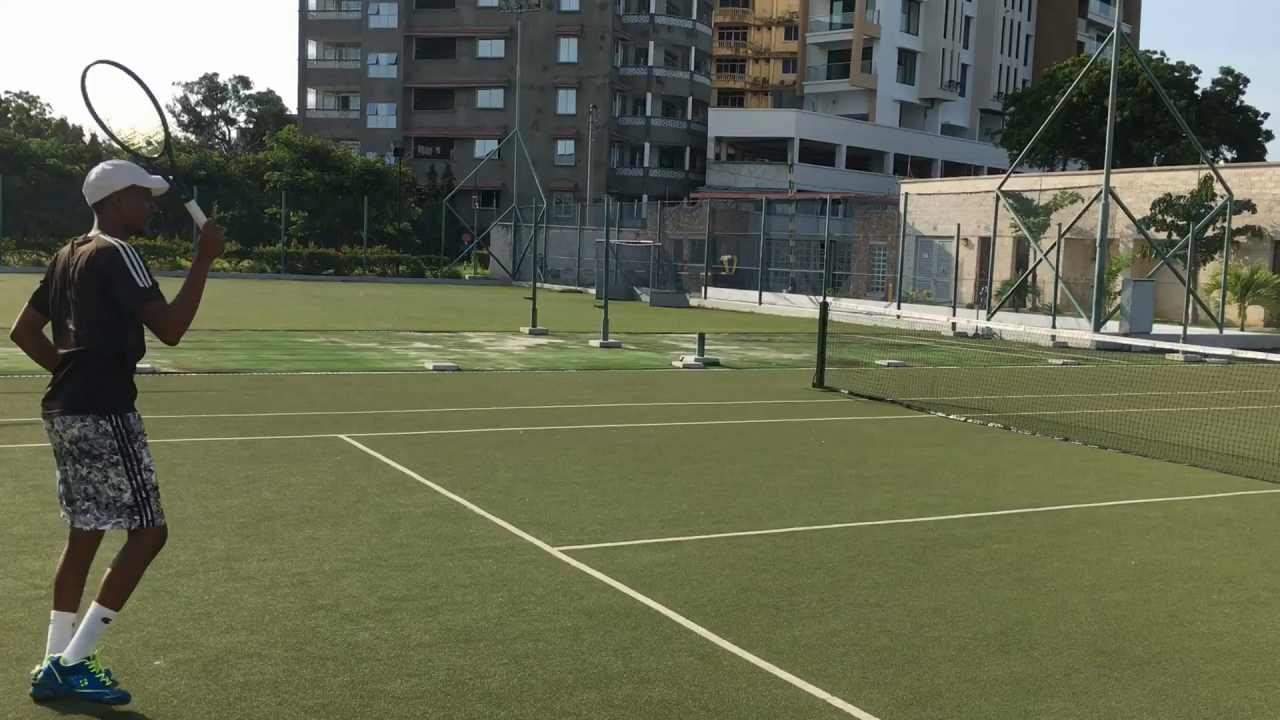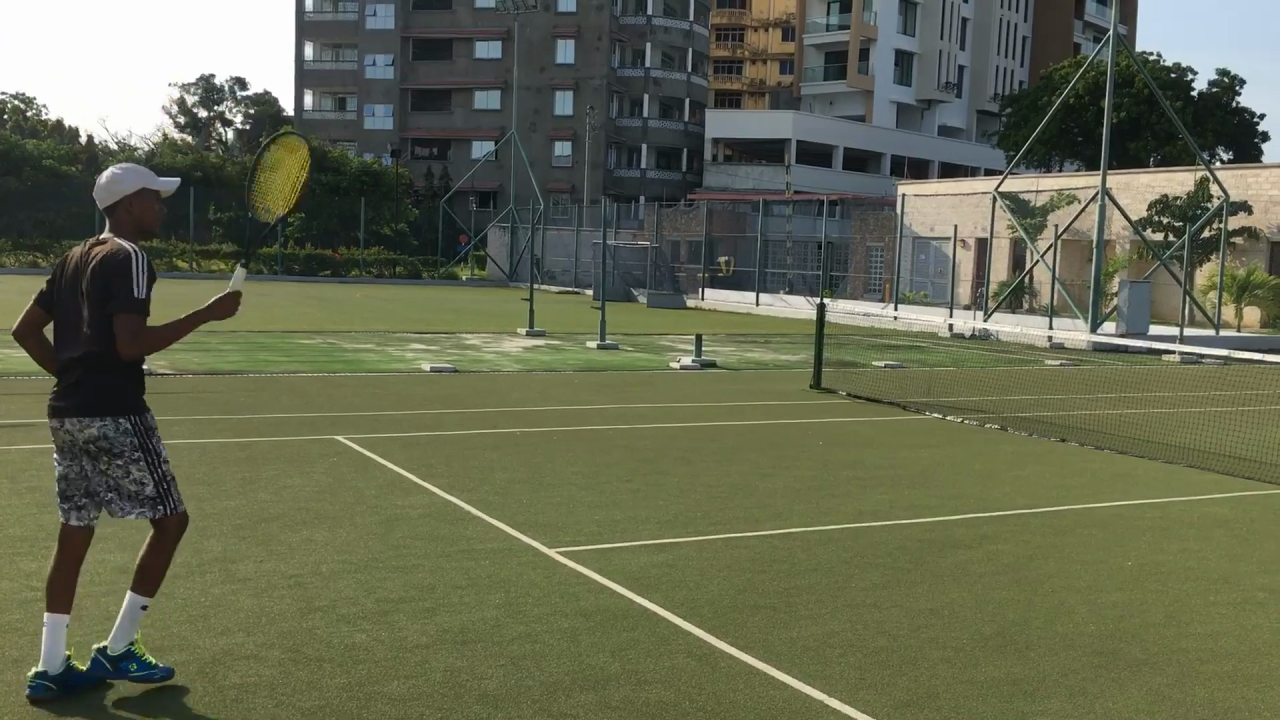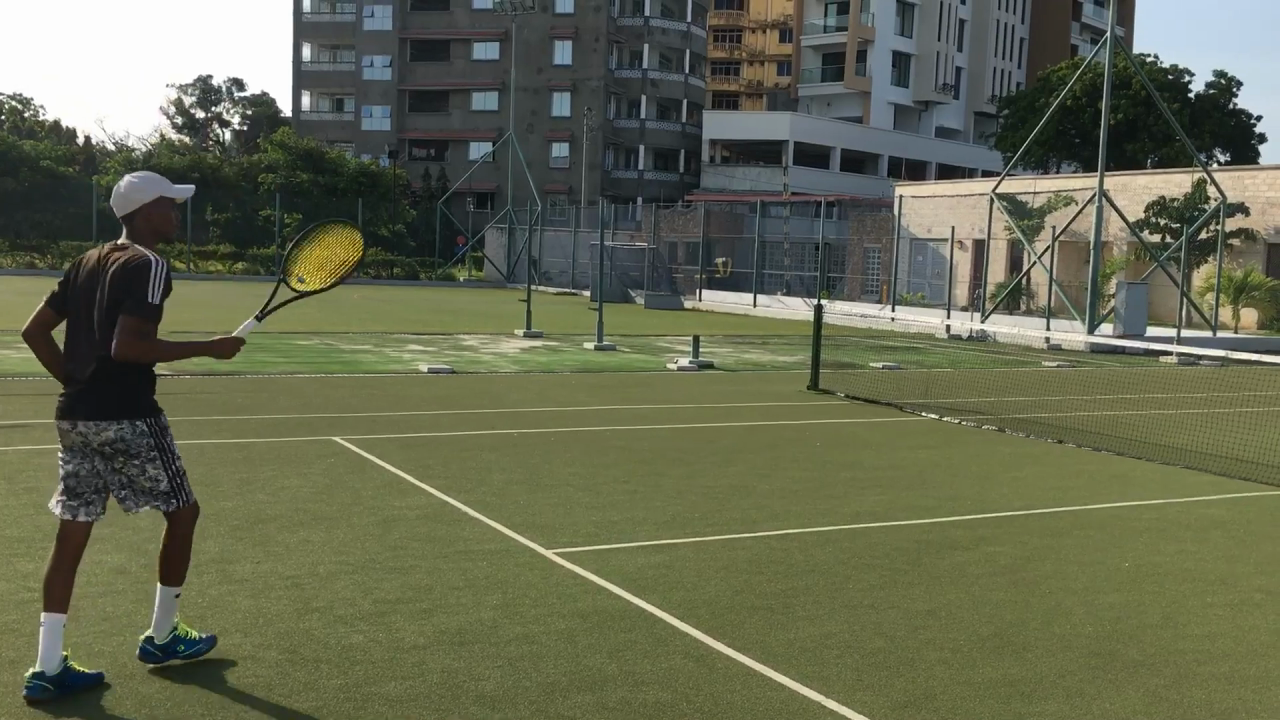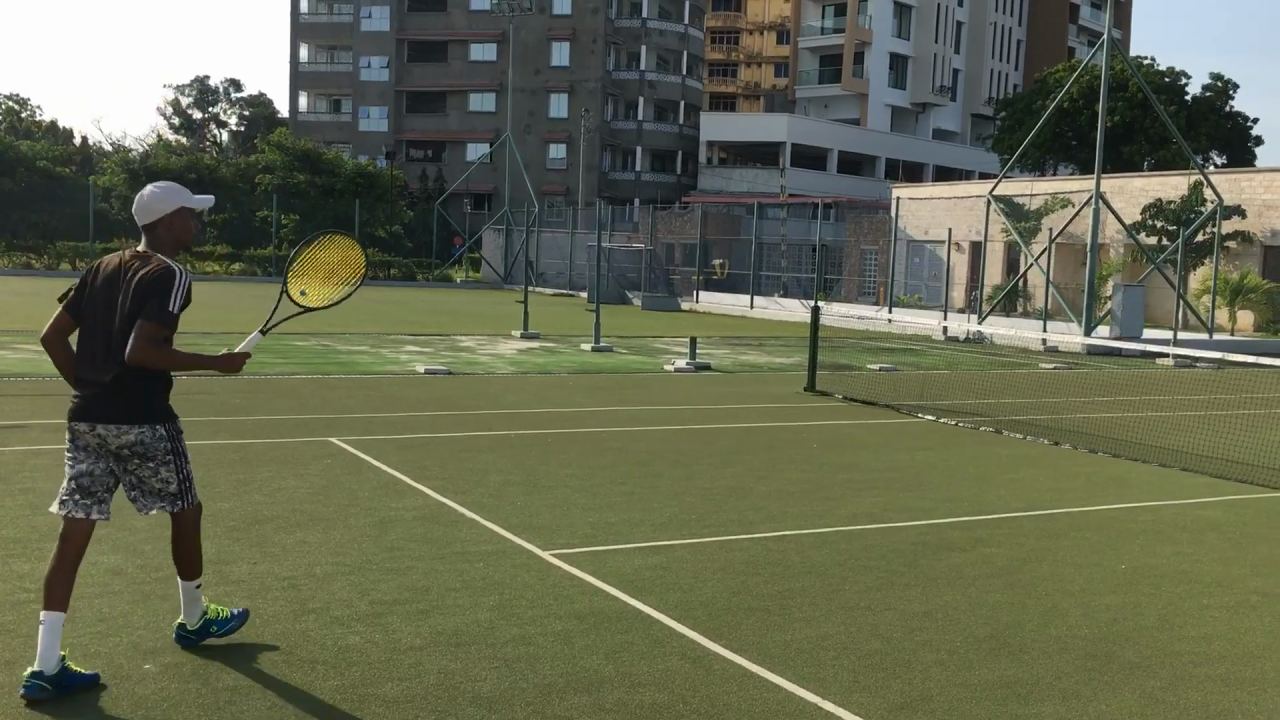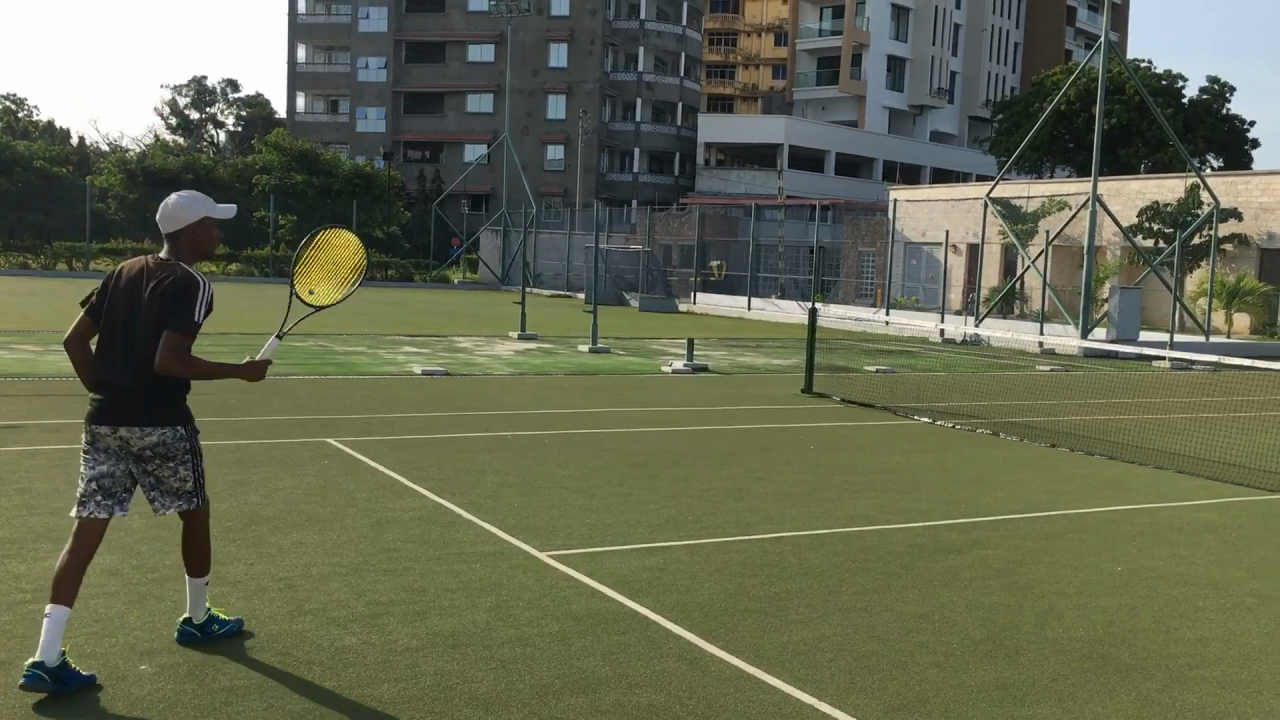
dt=0.1s
person 1, frame 1
left shoulder: (66, 257)
right shoulder: (118, 254)
left elbow: (22, 332)
right elbow: (170, 329)
right wrist: (203, 262)
left hip: (63, 413)
right hip: (103, 416)
left knee: (85, 535)
right knee: (148, 535)
left ankle: (52, 667)
right ankle: (71, 662)
person 1, frame 2
left shoulder: (74, 259)
right shoulder: (128, 258)
left elbow: (25, 331)
right elbow: (130, 346)
right wrist: (206, 314)
left hip: (68, 414)
right hip: (116, 414)
left knee: (74, 534)
right knee: (171, 521)
left ankle: (50, 669)
right ankle: (117, 649)
person 1, frame 3
left shoulder: (85, 262)
right shoulder: (149, 265)
left elbow: (35, 332)
right elbow: (126, 346)
right wrist: (207, 348)
left hip: (75, 416)
right hip: (128, 416)
left knee: (72, 532)
right knee: (183, 512)
left ankle: (47, 668)
right ankle: (163, 635)
person 1, frame 4
left shoulder: (102, 268)
right shoulder: (171, 275)
left elbow: (52, 337)
right elbow: (139, 352)
right wrist: (213, 363)
left hip: (87, 419)
right hip: (143, 420)
left knee: (74, 532)
right knee: (186, 513)
left ankle: (45, 668)
right ankle: (196, 620)
person 1, frame 5
left shoulder: (123, 273)
right shoulder: (193, 284)
left elbow: (75, 340)
right elbow: (168, 362)
right wrist: (237, 371)
left hip: (104, 421)
right hip: (162, 423)
left knee: (86, 530)
right knee: (195, 513)
left ankle: (47, 660)
right ankle: (198, 619)
